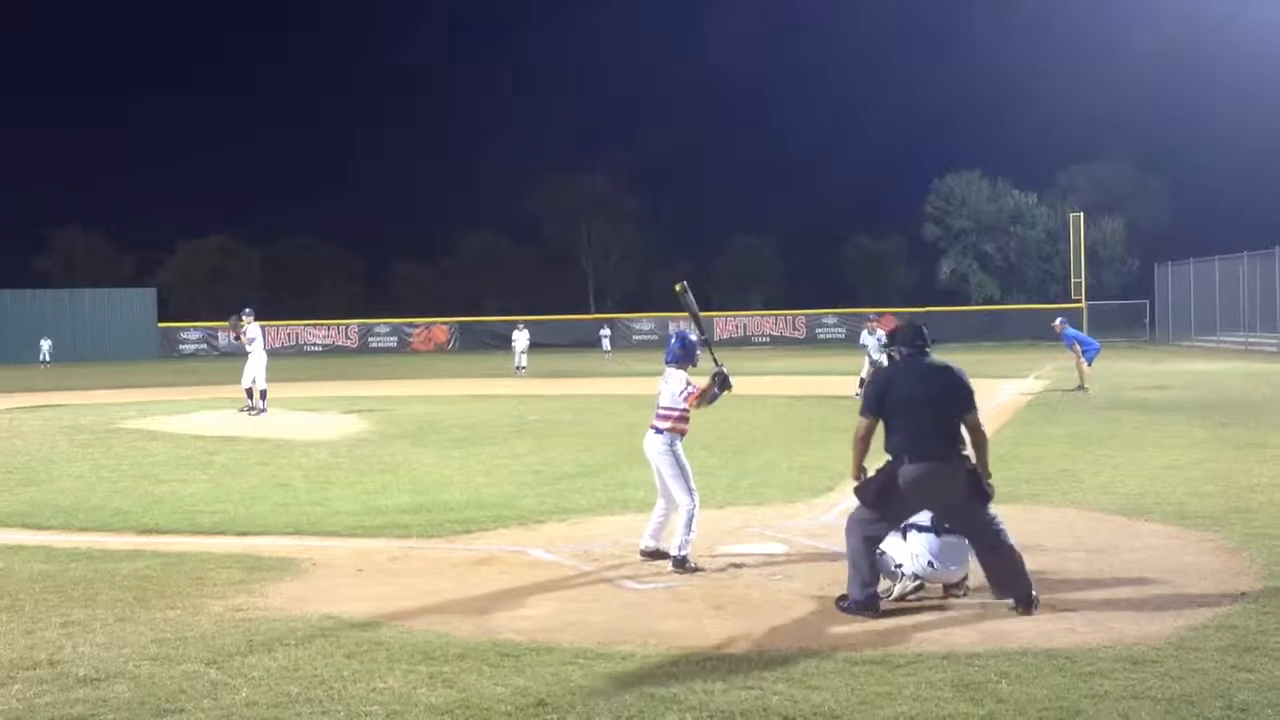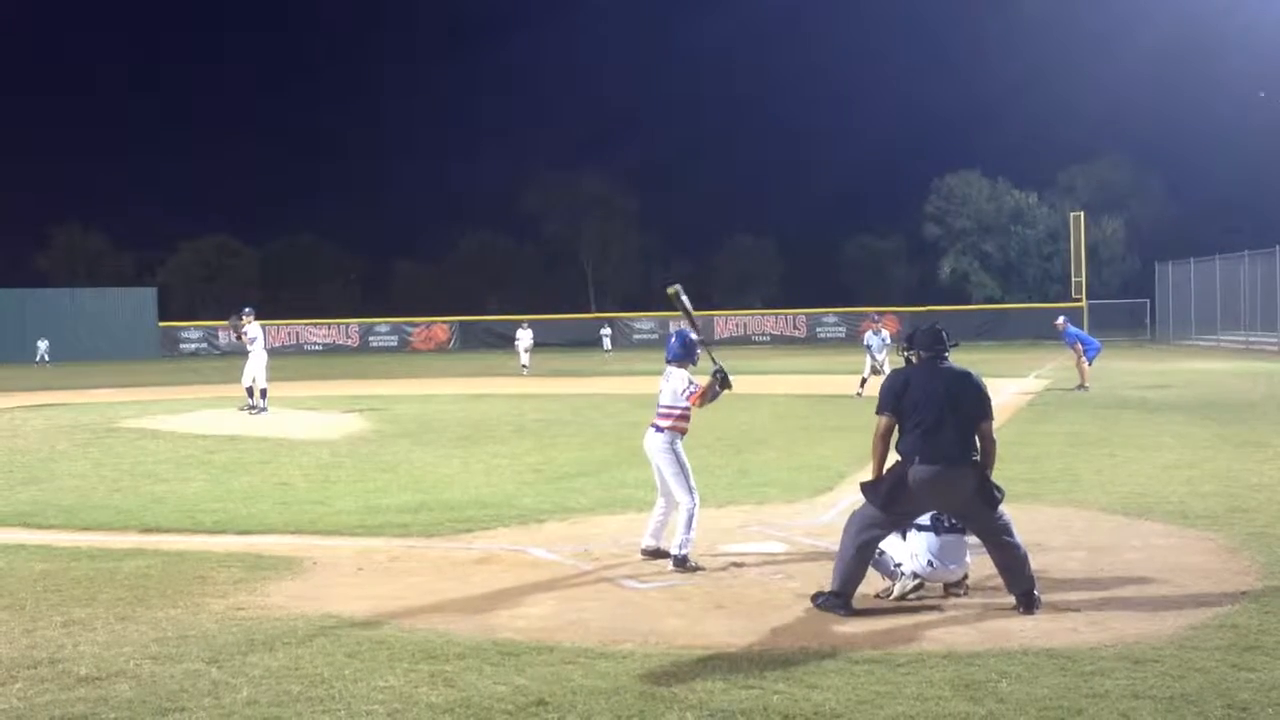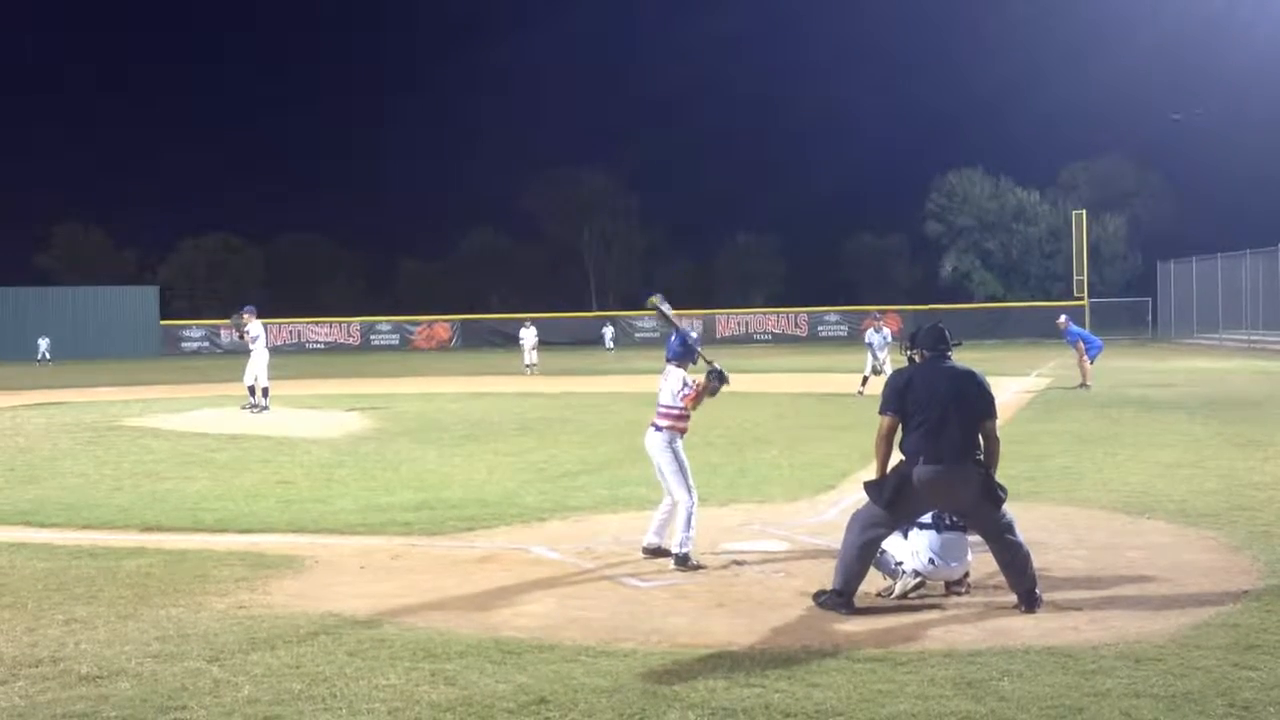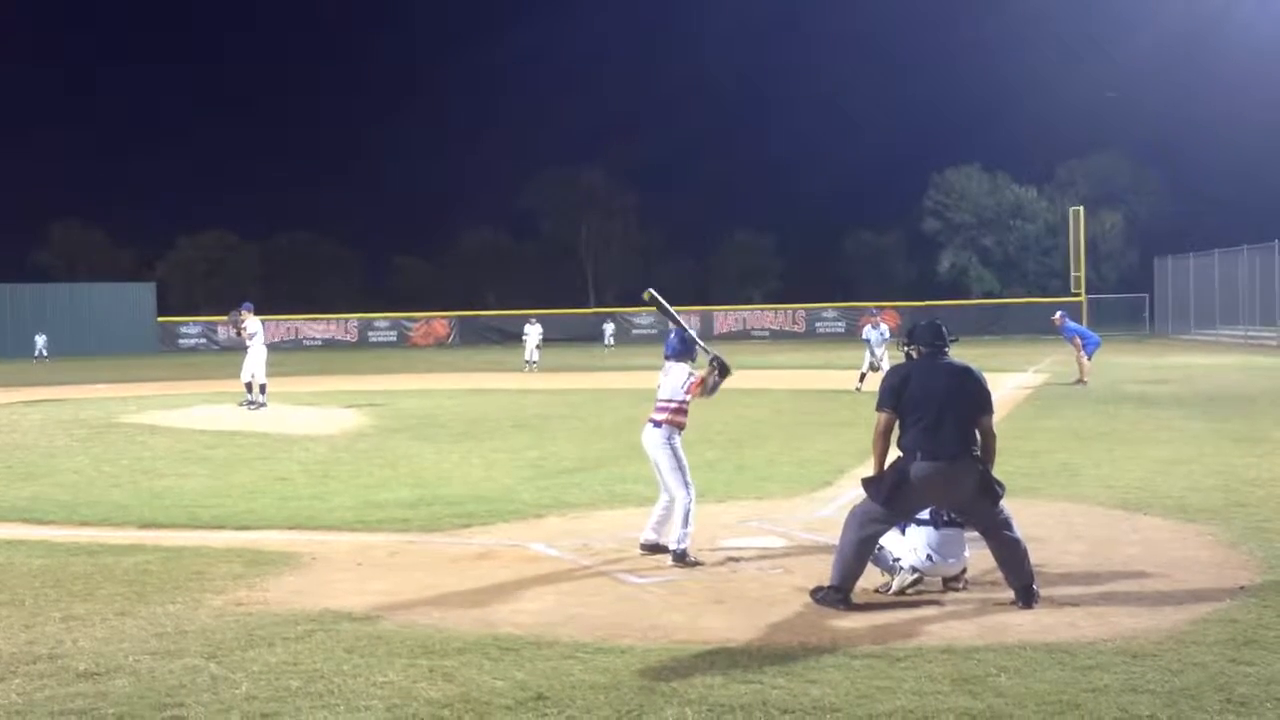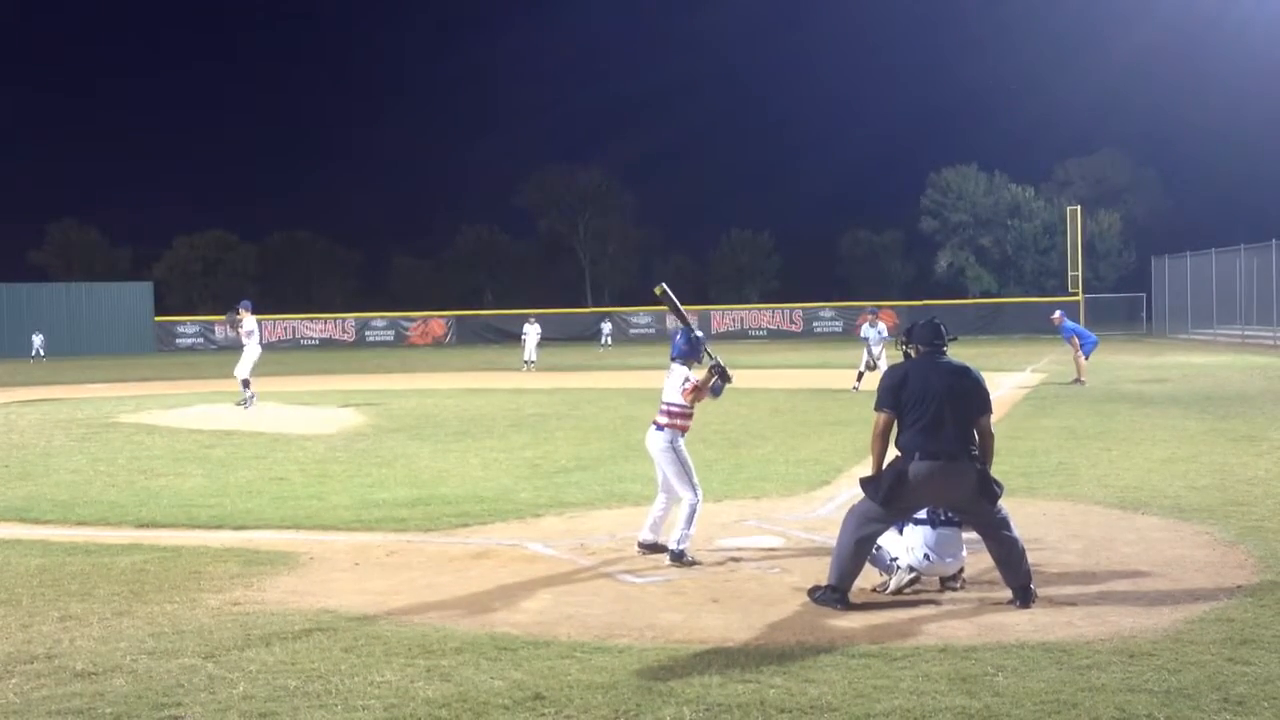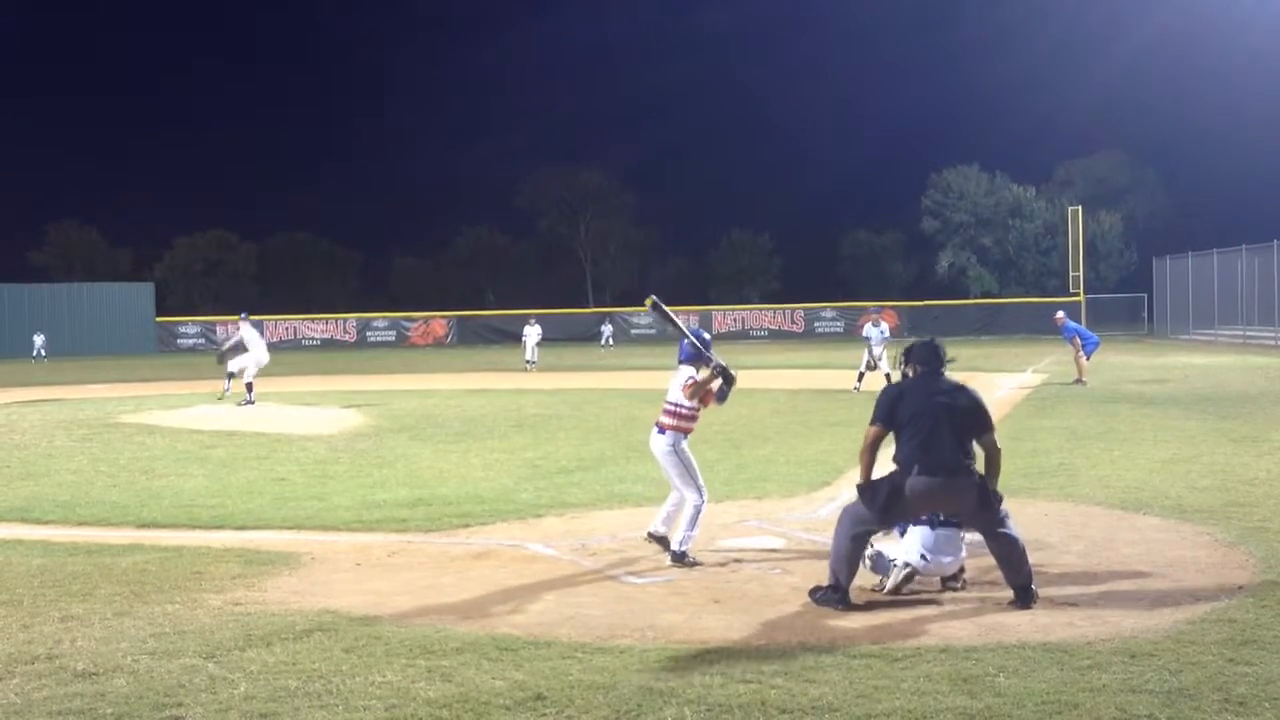
dt=0.7s
person 1, frame 1
left shoulder: (883, 378)
right shoulder: (952, 375)
left elbow: (863, 432)
right elbow: (975, 428)
left wrist: (857, 466)
right wrist: (982, 466)
left hip: (907, 472)
right hip: (953, 471)
left knee: (861, 527)
right knee: (988, 532)
left ankle: (862, 598)
right ankle: (1023, 596)
person 1, frame 2
left shoulder: (899, 379)
right shoulder: (971, 381)
left elbow: (882, 433)
right elbow: (987, 438)
left wrist: (877, 478)
right wrist: (984, 478)
left hip: (916, 474)
right hip: (963, 475)
left knee: (862, 527)
right knee: (998, 531)
left ankle: (838, 596)
right ankle: (1026, 596)
person 1, frame 3
left shoulder: (903, 378)
right shoulder: (975, 380)
left elbow: (886, 433)
right elbow: (991, 437)
left wrist: (880, 478)
right wrist: (987, 479)
left hip: (919, 474)
right hip: (966, 474)
left knee: (865, 526)
right knee: (1001, 530)
left ankle: (840, 595)
right ankle: (1028, 595)
person 1, frame 4
left shoulder: (900, 375)
right shoulder: (971, 376)
left elbow: (883, 429)
right elbow: (988, 433)
left wrist: (878, 475)
right wrist: (984, 475)
left hip: (916, 471)
right hip: (964, 471)
left knee: (863, 522)
right knee: (999, 526)
left ankle: (838, 591)
right ankle: (1026, 591)
person 1, frame 5
left shoulder: (898, 374)
right shoulder: (970, 376)
left elbow: (882, 430)
right elbow: (986, 433)
left wrist: (876, 475)
right wrist: (982, 475)
left hip: (915, 470)
right hip: (962, 471)
left knee: (861, 521)
right knee: (996, 525)
left ankle: (836, 590)
right ankle: (1023, 589)
person 1, frame 6
left shoulder: (896, 392)
right shoulder: (967, 395)
left elbow: (871, 441)
right elbow: (993, 449)
left wrist: (864, 486)
right wrist: (989, 492)
left hip: (914, 484)
right hip: (962, 485)
left knee: (853, 519)
right knee: (996, 521)
left ankle: (837, 592)
right ankle: (1024, 590)
person 2, frame 1
left shoulder: (672, 374)
right shoulder: (678, 376)
left elbow: (701, 400)
right elbow: (697, 402)
left wrist: (719, 388)
right wrist: (713, 380)
left hip: (656, 440)
right hip: (666, 442)
left knee: (668, 498)
right knee: (689, 500)
left ankle: (649, 547)
right ankle: (679, 557)
person 2, frame 2
left shoulder: (672, 373)
right shoulder: (680, 375)
left elbow: (701, 398)
right elbow: (699, 401)
left wrist: (719, 386)
right wrist: (714, 378)
left hip: (656, 438)
right hip: (666, 441)
left knee: (668, 497)
right knee: (689, 499)
left ankle: (650, 545)
right ankle: (680, 556)
person 2, frame 3
left shoulder: (672, 372)
right shoulder: (678, 375)
left elbow: (696, 396)
right elbow: (692, 404)
left wrist: (714, 382)
right wrist: (708, 379)
left hip: (658, 437)
right hip: (666, 440)
left knee: (673, 496)
right knee: (687, 497)
left ankle: (652, 544)
right ankle: (682, 554)
person 2, frame 4
left shoulder: (671, 369)
right shoulder: (680, 370)
left elbow: (704, 391)
right elbow: (699, 391)
left wrist: (718, 375)
right wrist: (711, 368)
left hip: (655, 433)
right hip: (664, 436)
left knee: (670, 492)
right knee: (685, 493)
left ankle: (649, 540)
right ankle: (679, 551)
person 2, frame 5
left shoulder: (680, 371)
right shoulder: (681, 372)
left elbow: (709, 393)
right elbow: (692, 398)
left wrist: (719, 378)
right wrist: (710, 375)
left hip: (658, 436)
right hip: (668, 439)
left knee: (668, 493)
right knee: (692, 495)
left ankle: (647, 540)
right ankle: (677, 551)
person 2, frame 6
left shoulder: (690, 373)
right shoulder: (688, 372)
left elbow: (715, 399)
right elbow: (690, 394)
left wrist: (725, 382)
right wrist: (711, 376)
left hip: (664, 438)
right hip: (670, 441)
left knee: (682, 491)
right knee: (697, 496)
left ankle: (657, 531)
right ankle: (678, 552)
